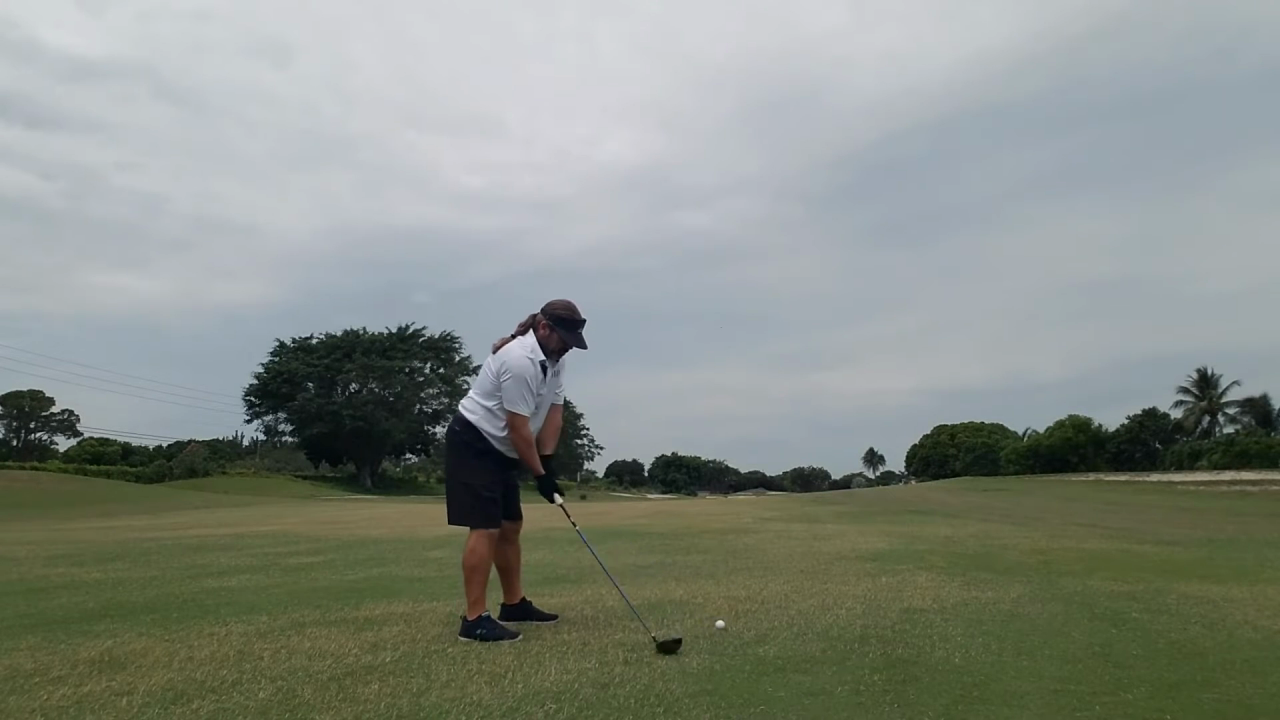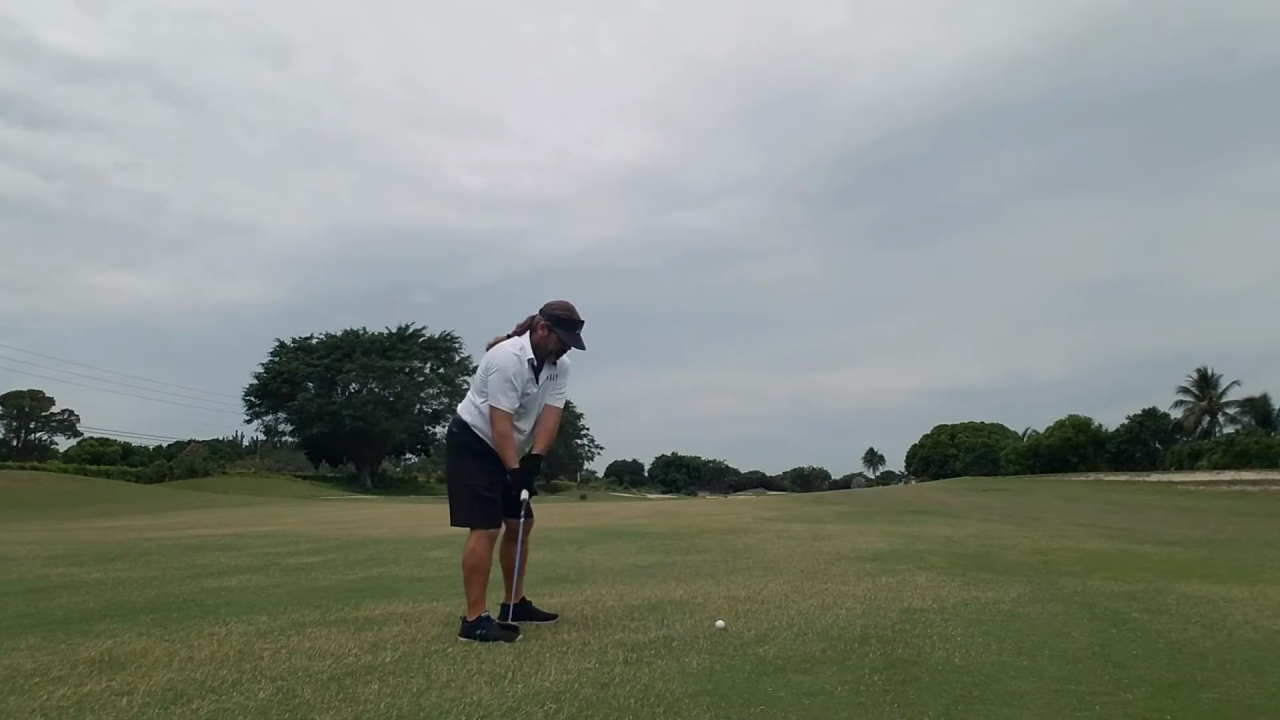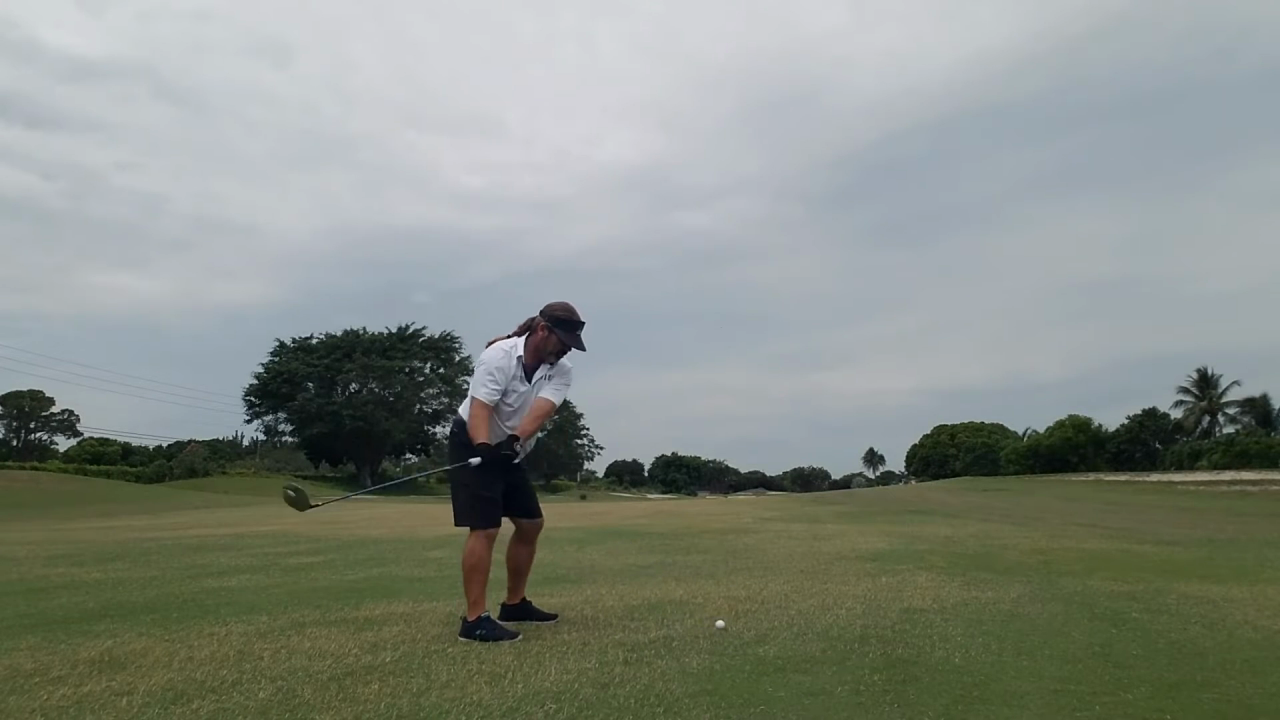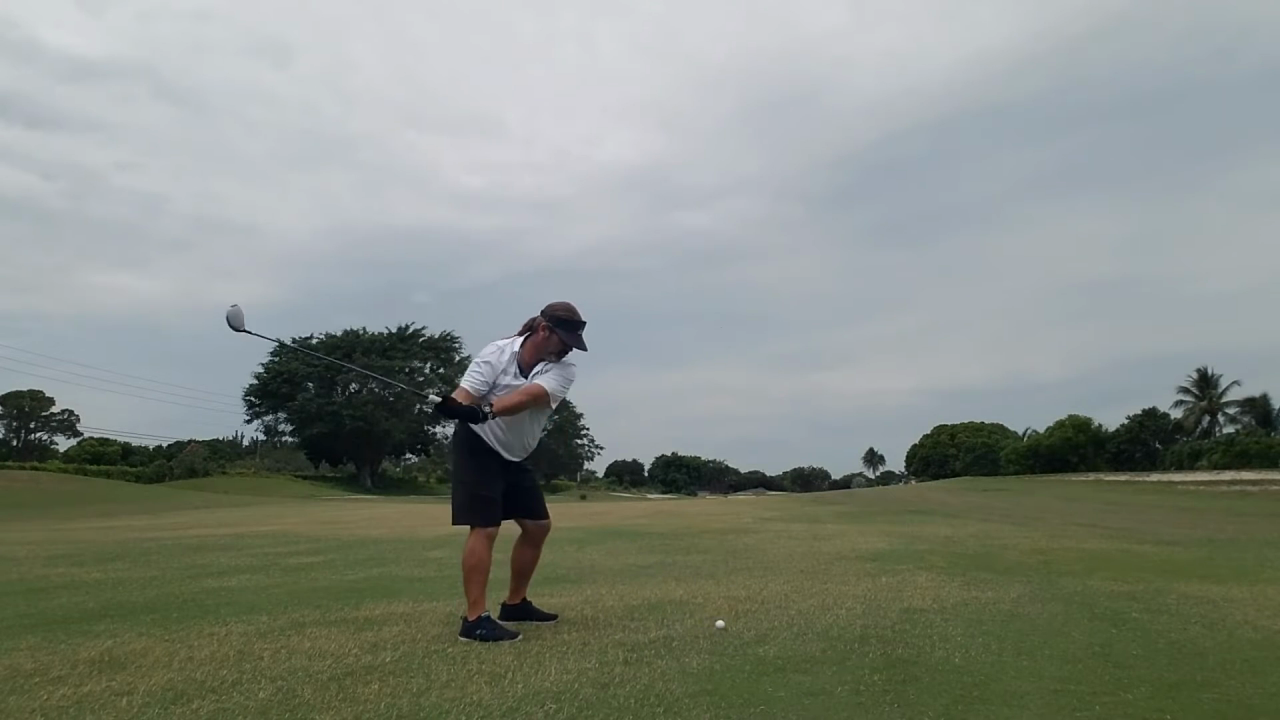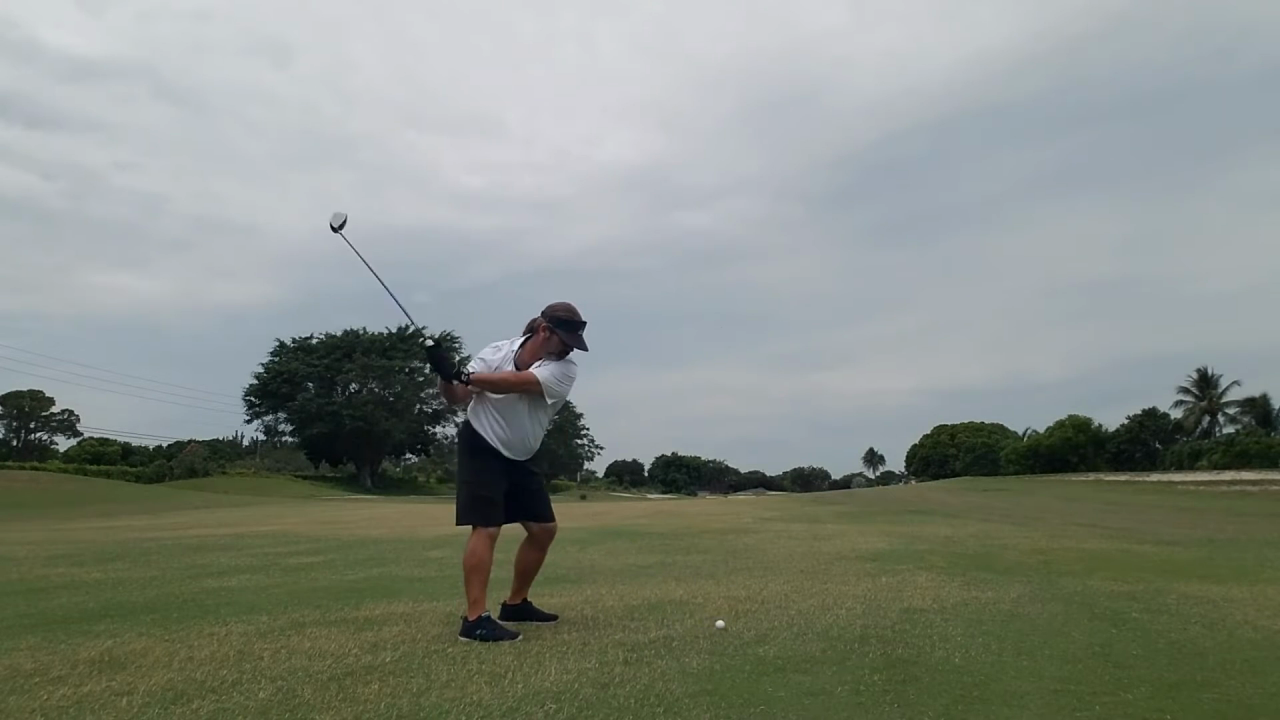
dt=0.1s
person 1, frame 1
left shoulder: (555, 363)
right shoulder: (518, 359)
left elbow: (553, 412)
right elbow: (518, 426)
left wrist: (546, 460)
right wrist: (539, 473)
left hip: (502, 452)
right hip: (472, 444)
left knee: (510, 526)
right knee: (485, 528)
left ankle: (515, 603)
right ankle: (474, 618)
person 1, frame 2
left shoulder: (559, 366)
right shoulder: (509, 358)
left elbow: (550, 415)
right elbow: (500, 421)
left wrist: (535, 458)
right wrist: (514, 468)
left hip: (507, 454)
right hip: (472, 446)
left knee: (519, 525)
right knee: (485, 529)
left ankle: (515, 603)
right ankle: (474, 619)
person 1, frame 3
left shoulder: (561, 371)
right shoulder: (500, 355)
left elbow: (541, 409)
right elbow: (479, 408)
left wrist: (514, 441)
right wrist: (484, 446)
left hip: (510, 455)
right hip: (473, 448)
left knee: (530, 524)
right knee: (484, 529)
left ankle: (514, 603)
right ankle: (475, 619)
person 1, frame 4
left shoulder: (564, 370)
right shoulder: (497, 353)
left elbow: (527, 397)
right elbow: (463, 396)
left wrist: (487, 412)
right wrist: (454, 405)
left hip: (515, 456)
right hip: (477, 449)
left knee: (538, 526)
right knee: (484, 528)
left ankle: (515, 603)
right ankle: (475, 619)
person 1, frame 5
left shoulder: (564, 370)
right shoulder: (498, 352)
left elbow: (517, 382)
right elbow: (455, 397)
left wrist: (467, 376)
right wrist: (448, 375)
left hip: (521, 459)
right hip: (480, 449)
left knee: (544, 529)
right knee: (486, 529)
left ankle: (515, 604)
right ankle: (475, 619)
